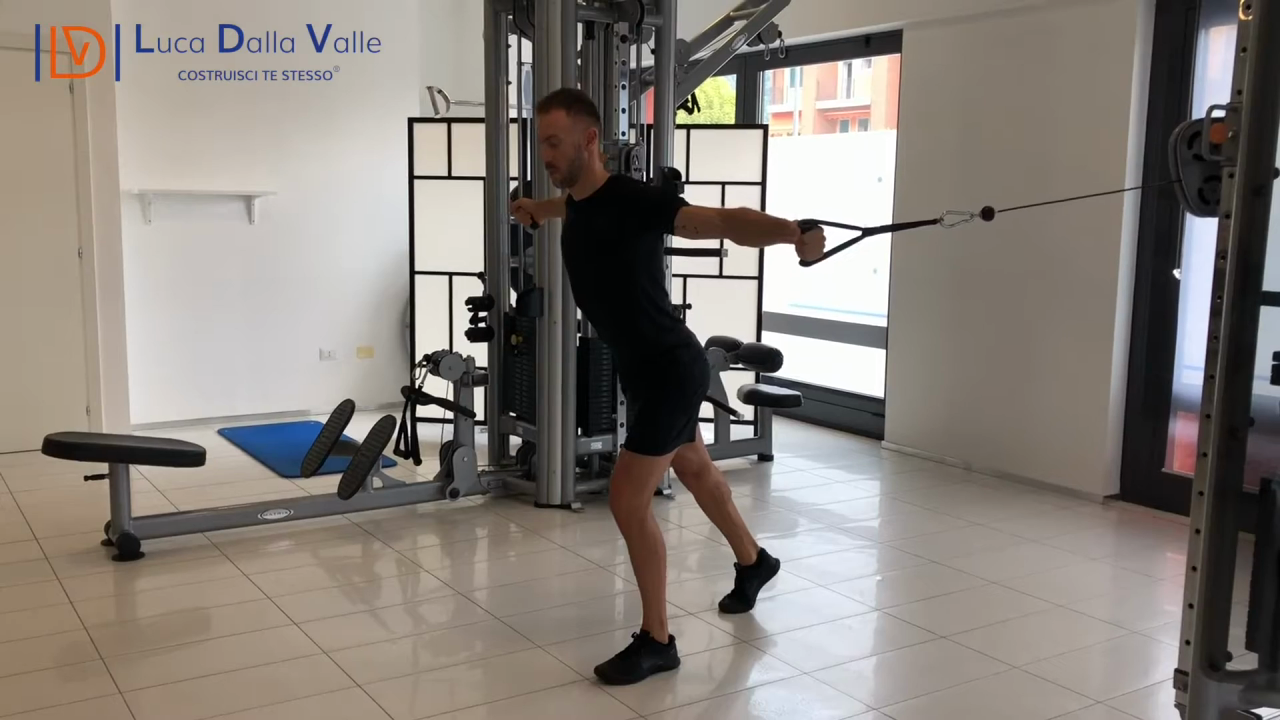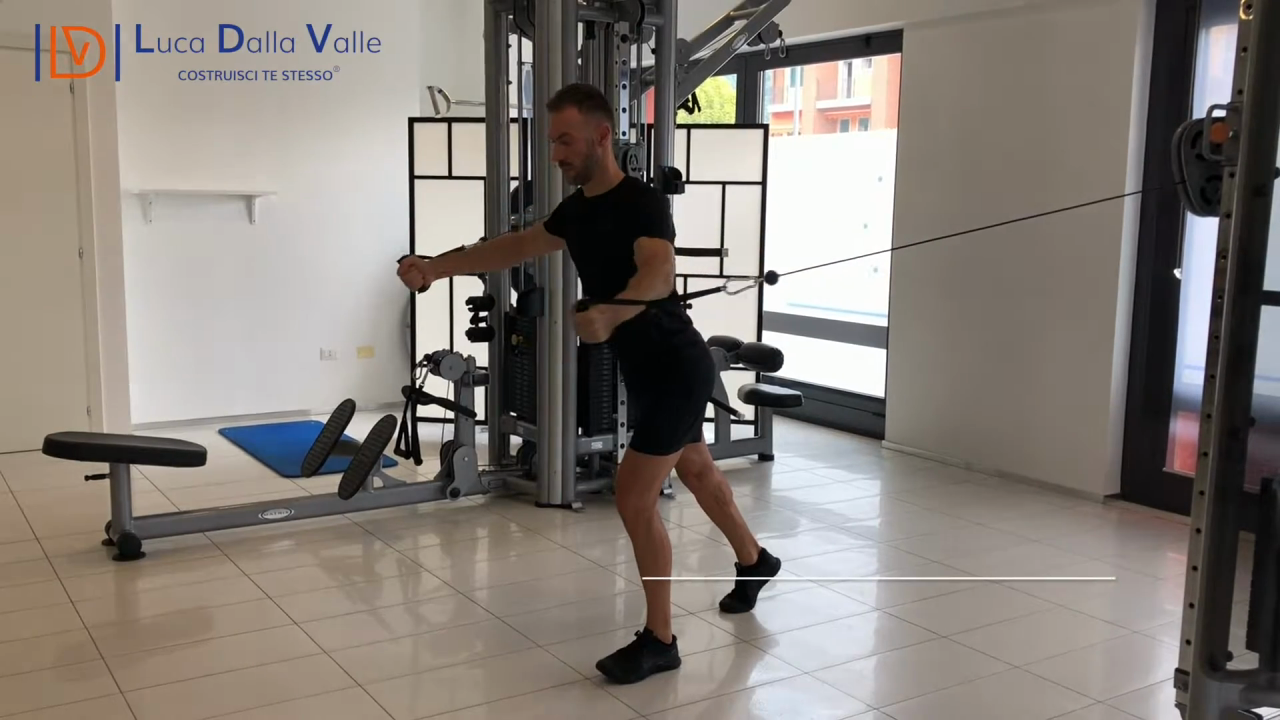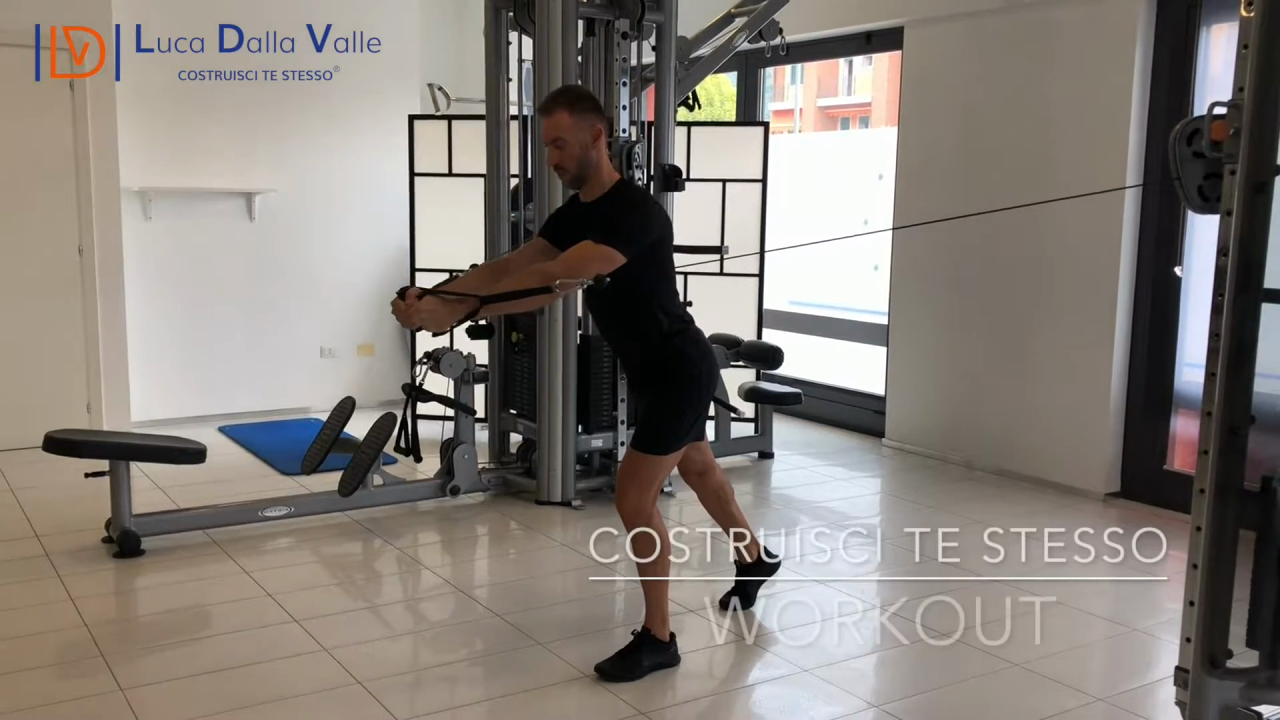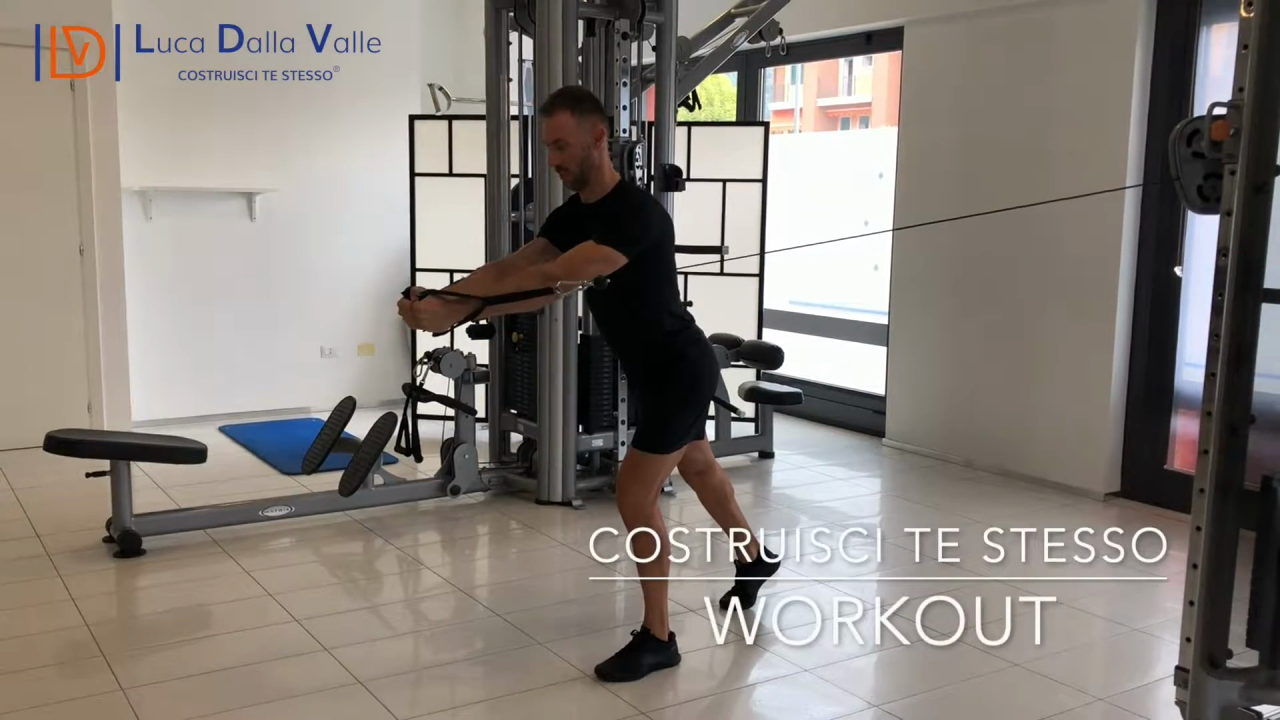
dt=0.7s
person 1, frame 1
left shoulder: (633, 200)
right shoulder: (581, 201)
left elbow: (722, 221)
left wrist: (789, 232)
right wrist: (534, 208)
left hip: (668, 369)
right hip: (644, 367)
left knee: (627, 498)
right knee: (692, 468)
left ankle: (656, 640)
right ankle: (753, 560)
person 1, frame 2
left shoulder: (641, 205)
right shoulder: (578, 209)
left elbow: (659, 272)
right elbow: (517, 247)
left wrist: (613, 312)
right wrist: (436, 268)
left hip: (675, 368)
right hip: (648, 369)
left knee: (634, 497)
right knee: (696, 470)
left ankle: (658, 640)
right ankle: (754, 561)
person 1, frame 3
left shoulder: (635, 212)
right shoulder: (575, 214)
left elbow: (554, 281)
right elbow: (509, 267)
left wrist: (457, 311)
right wrist: (434, 299)
left hip: (680, 369)
right hip: (653, 369)
left knee: (634, 497)
right knee: (699, 469)
left ankle: (657, 637)
right ankle: (754, 559)
person 1, frame 4
left shoulder: (636, 213)
right shoulder: (573, 215)
left elbow: (554, 280)
right elbow: (509, 268)
left wrist: (457, 312)
right wrist: (438, 299)
left hip: (680, 369)
right hip: (649, 369)
left knee: (634, 496)
right knee: (697, 468)
left ankle: (656, 637)
right ankle: (754, 558)
